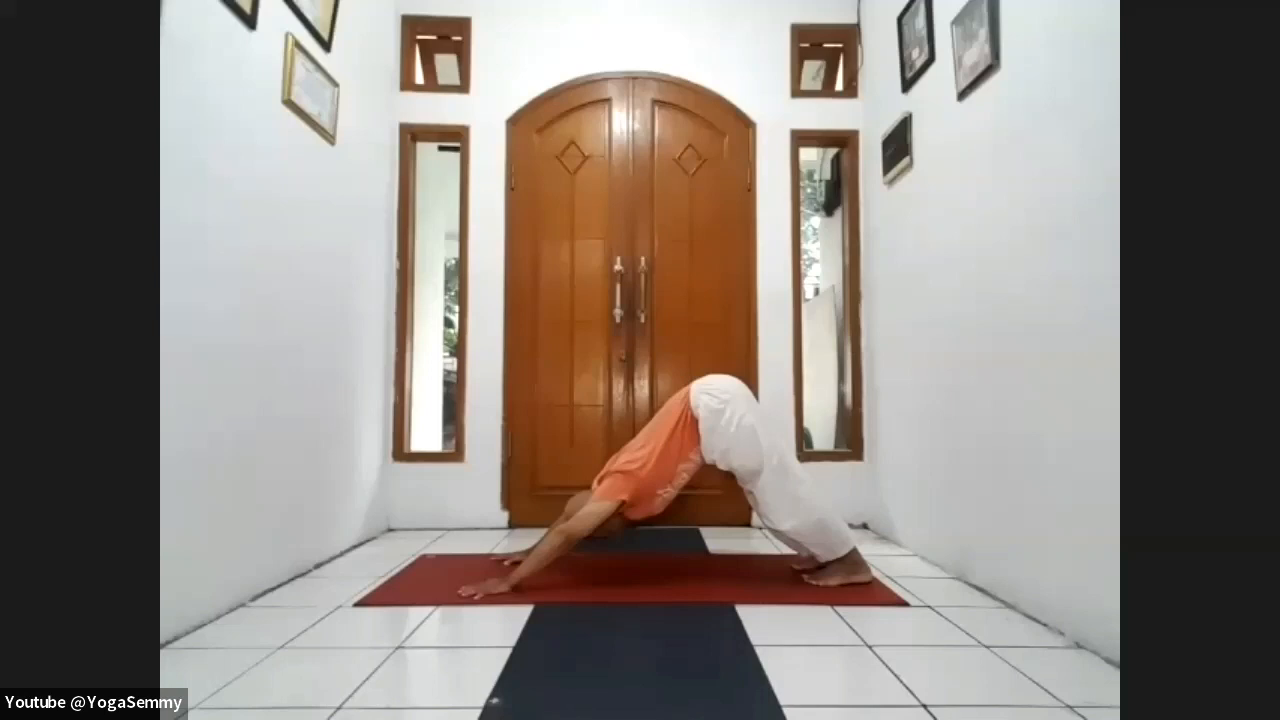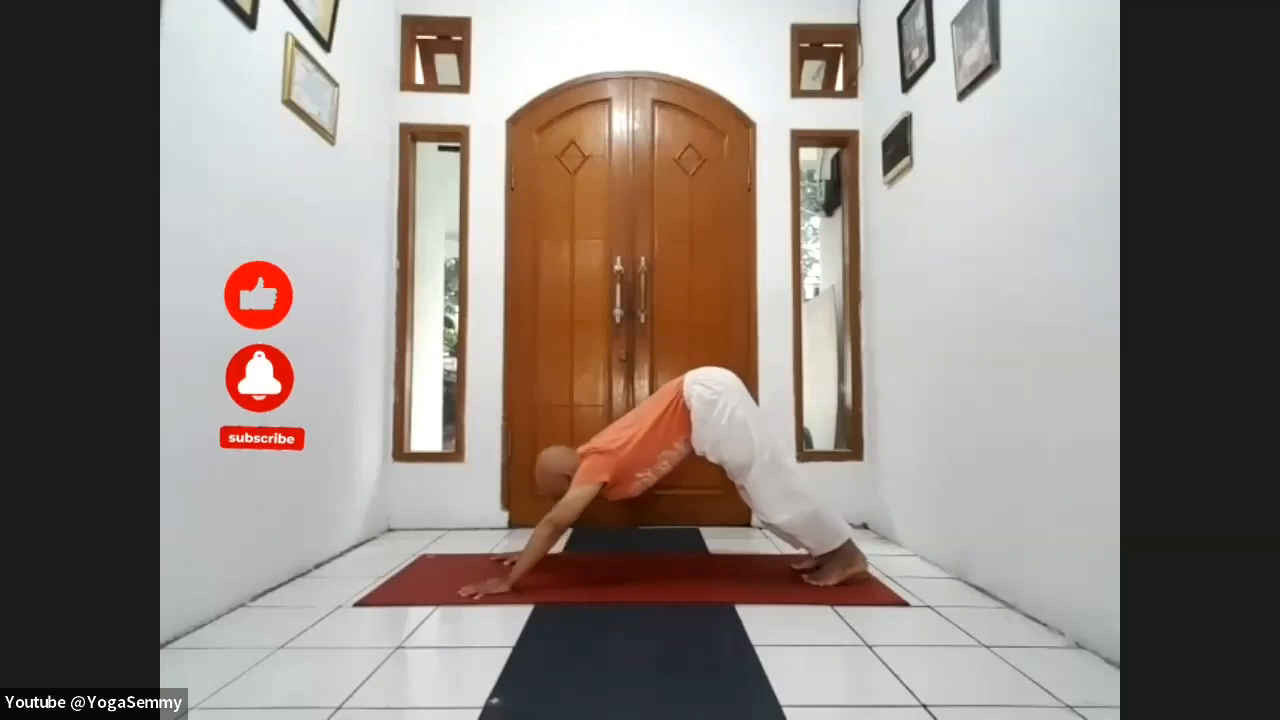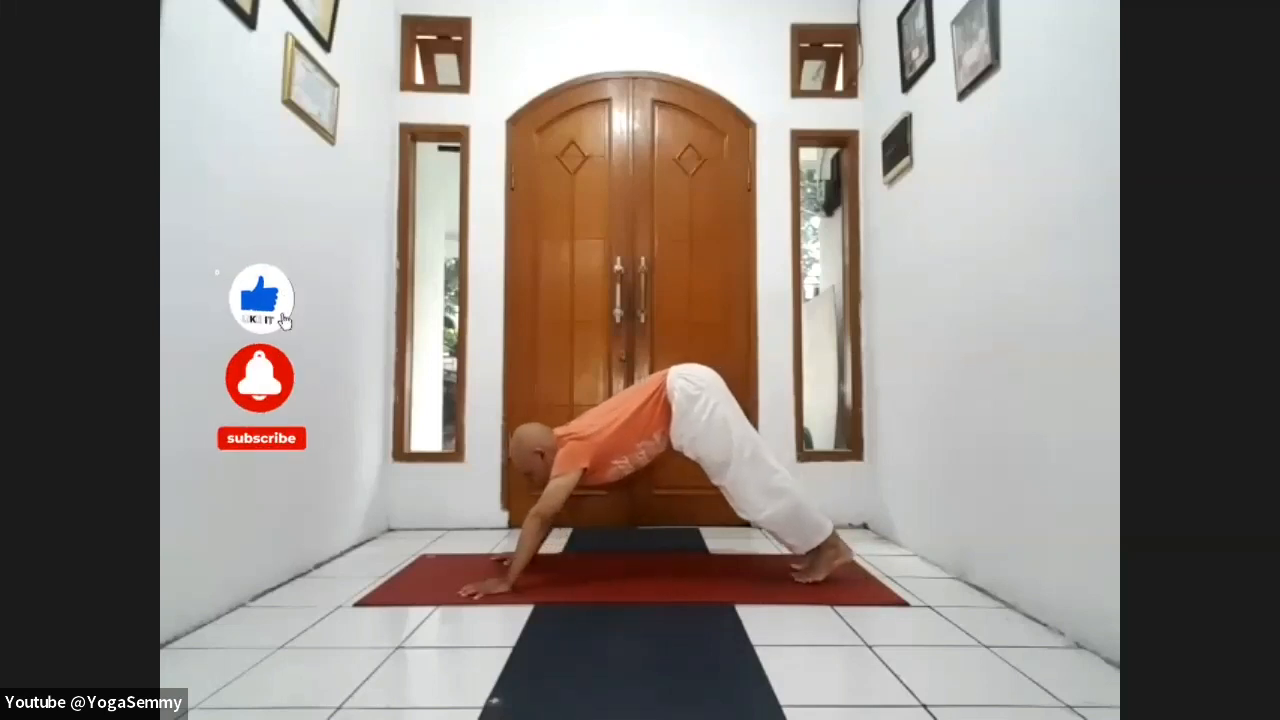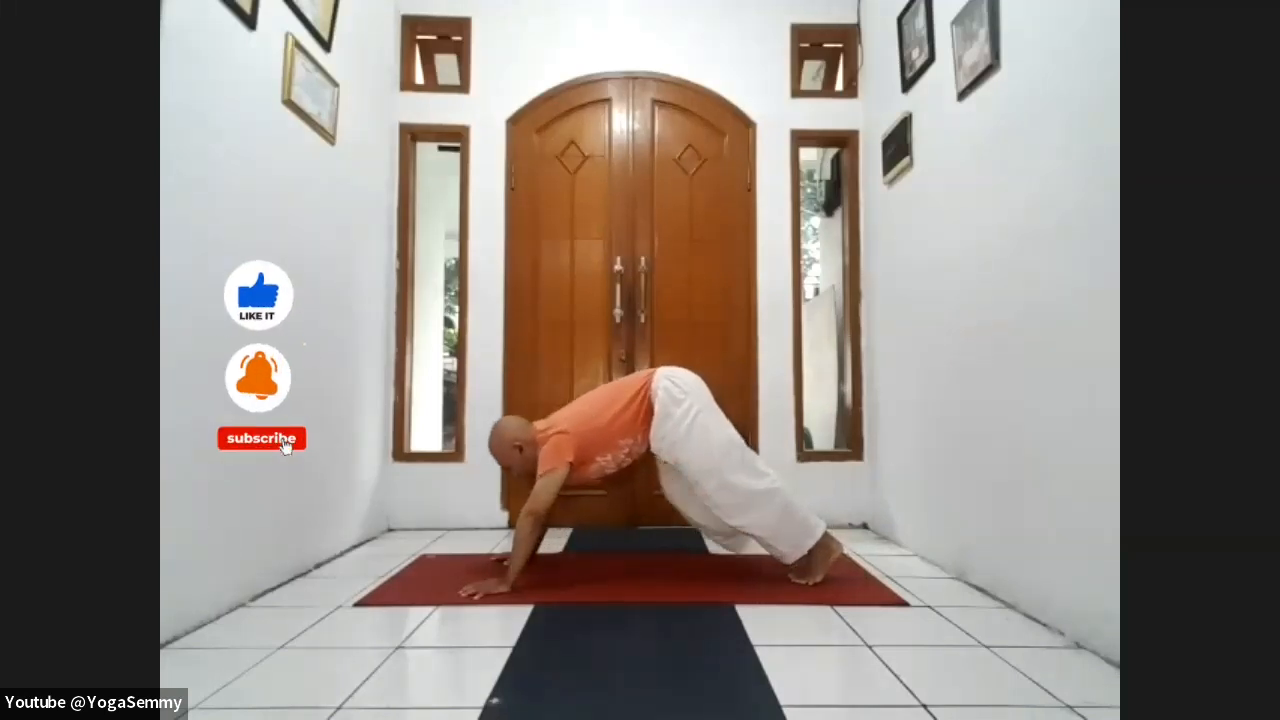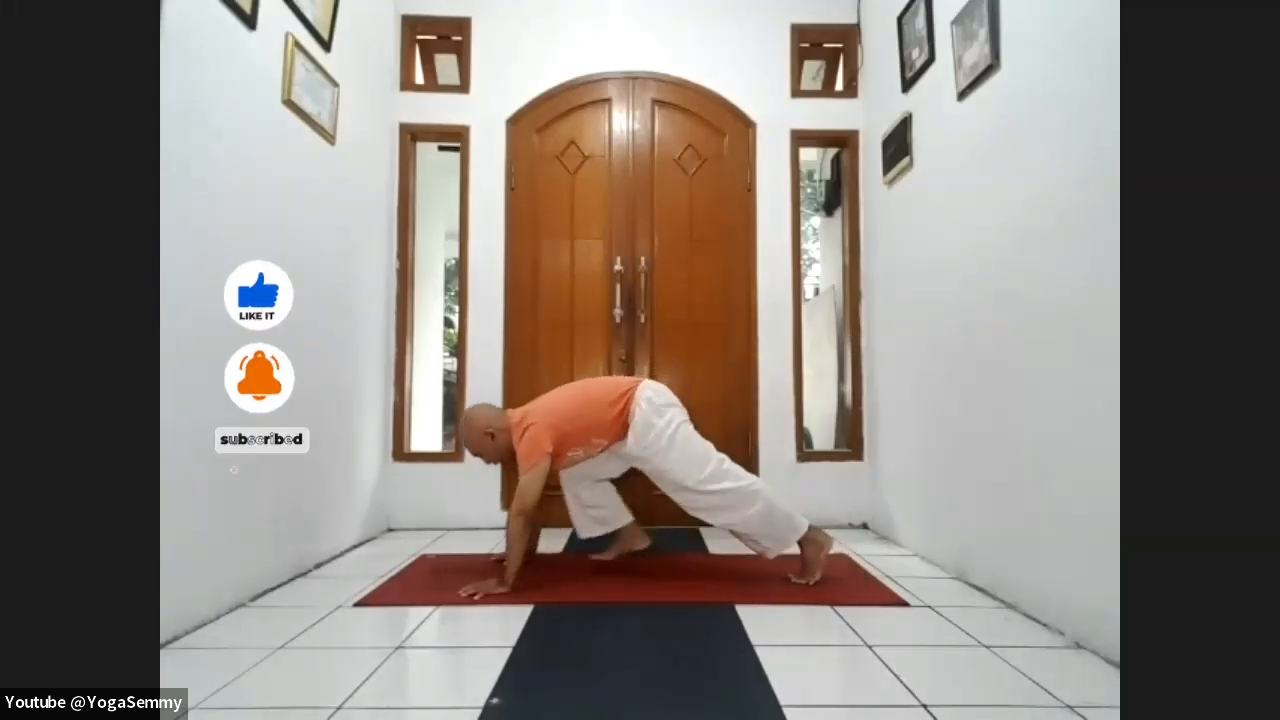
dt=1s
person 1, frame 1
left shoulder: (618, 488)
right shoulder: (612, 486)
left elbow: (568, 532)
right elbow: (566, 523)
left wrist: (510, 580)
right wrist: (533, 551)
left hip: (715, 406)
right hip: (714, 401)
left knee: (776, 485)
right knee: (770, 483)
left ankle: (849, 561)
right ankle: (826, 551)
person 1, frame 2
left shoulder: (595, 465)
right shoulder: (588, 460)
left elbow: (555, 522)
right elbow: (558, 521)
left wrist: (509, 580)
right wrist: (529, 555)
left hip: (707, 399)
right hip: (704, 396)
left knee: (770, 479)
right knee: (763, 478)
left ankle: (845, 554)
right ankle: (826, 549)
person 1, frame 3
left shoulder: (571, 451)
right shoulder: (565, 443)
left elbow: (540, 515)
right elbow: (546, 515)
left wrist: (507, 579)
right wrist: (524, 556)
left hip: (688, 395)
right hip: (684, 394)
left knee: (751, 479)
right knee: (747, 477)
left ankle: (827, 545)
right ankle: (815, 543)
person 1, frame 4
left shoulder: (555, 443)
right shoulder: (550, 437)
left elbow: (532, 514)
right elbow: (540, 513)
left wrist: (506, 579)
right wrist: (525, 556)
left hip: (670, 398)
right hip: (667, 399)
left knee: (730, 480)
right knee: (684, 490)
left ankle: (818, 544)
right ankle: (796, 543)
person 1, frame 5
left shoulder: (530, 432)
right shoulder: (524, 422)
left elbow: (521, 510)
right elbow: (528, 505)
left wrist: (505, 580)
right wrist: (524, 550)
left hip: (645, 412)
right hip: (631, 416)
left knee: (711, 482)
right knee: (576, 474)
left ankle: (810, 539)
right ankle: (629, 534)
